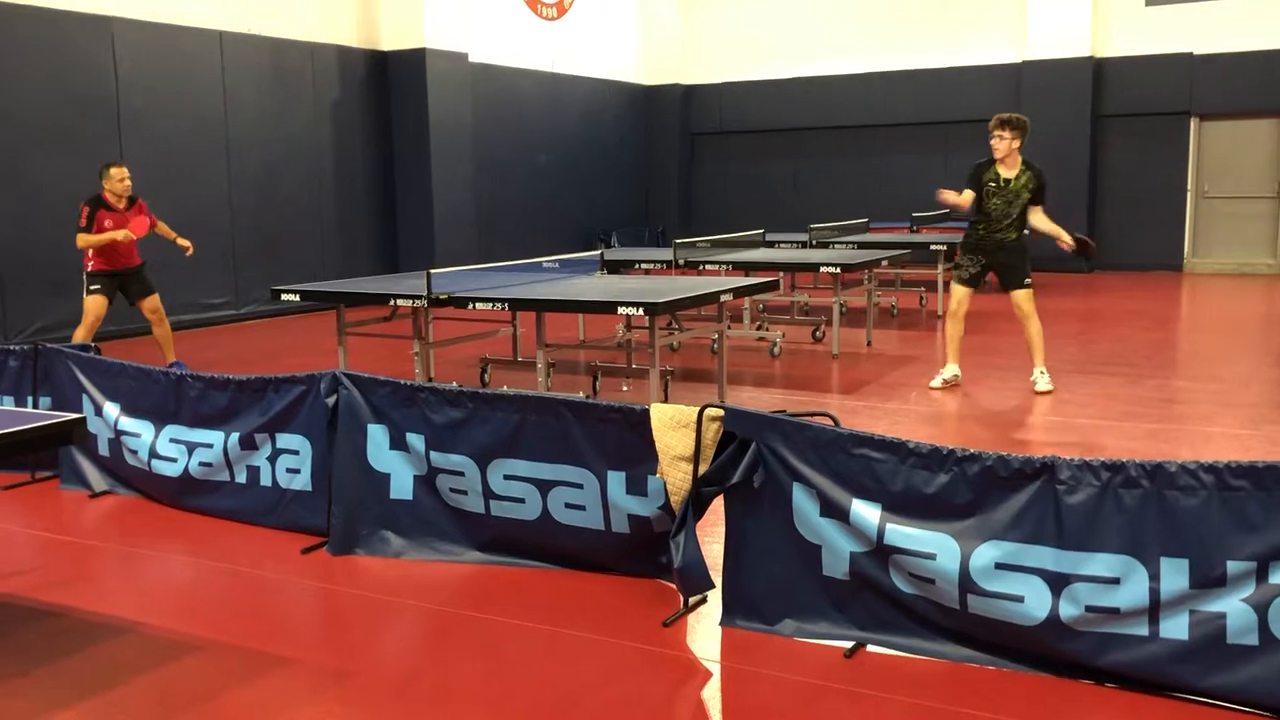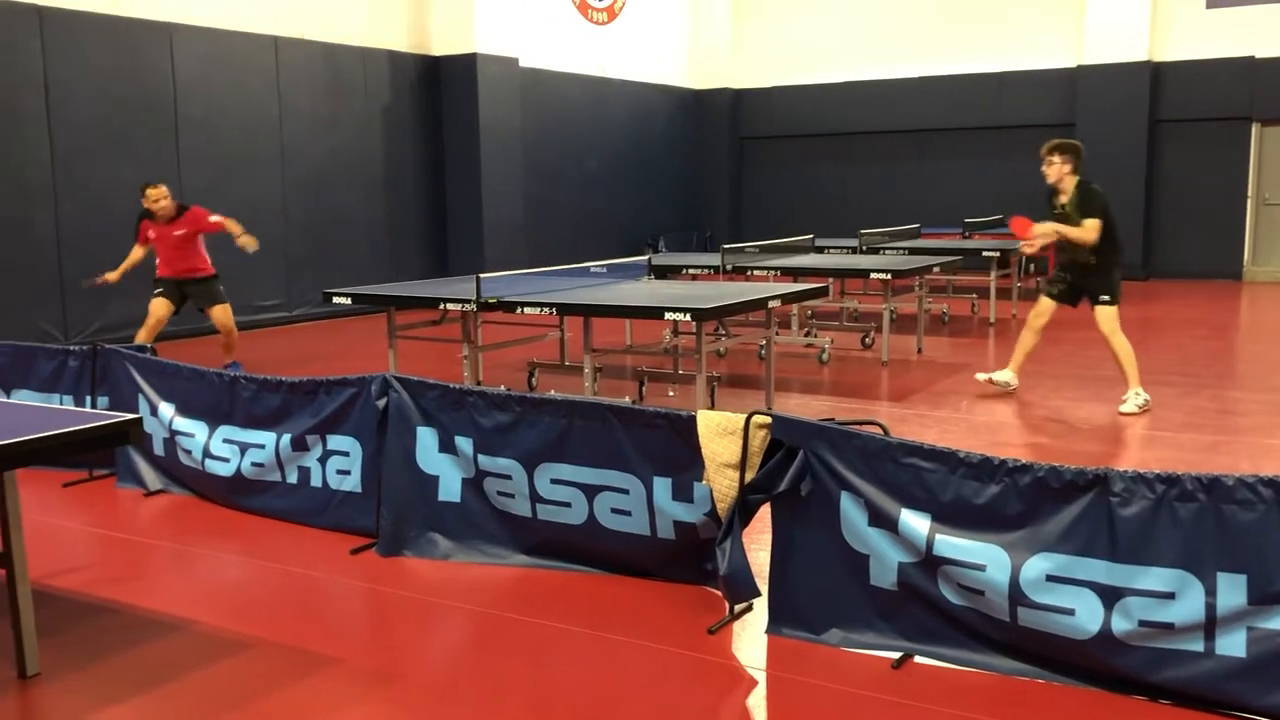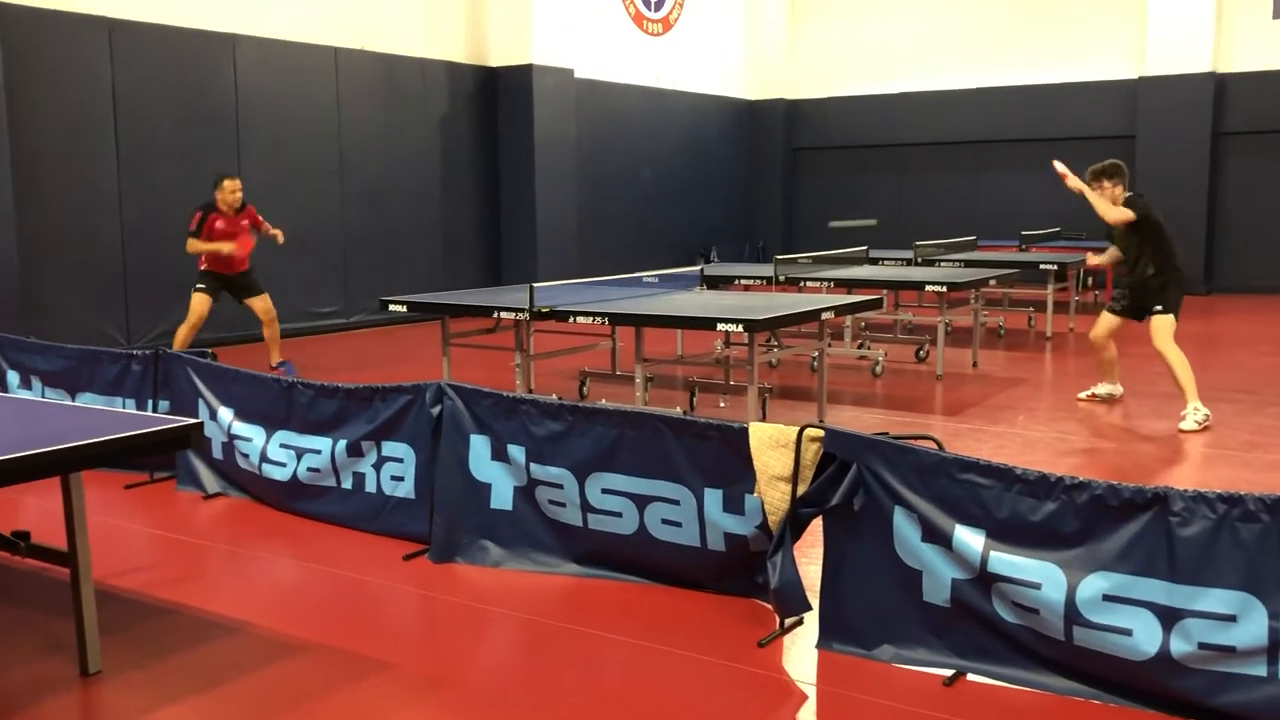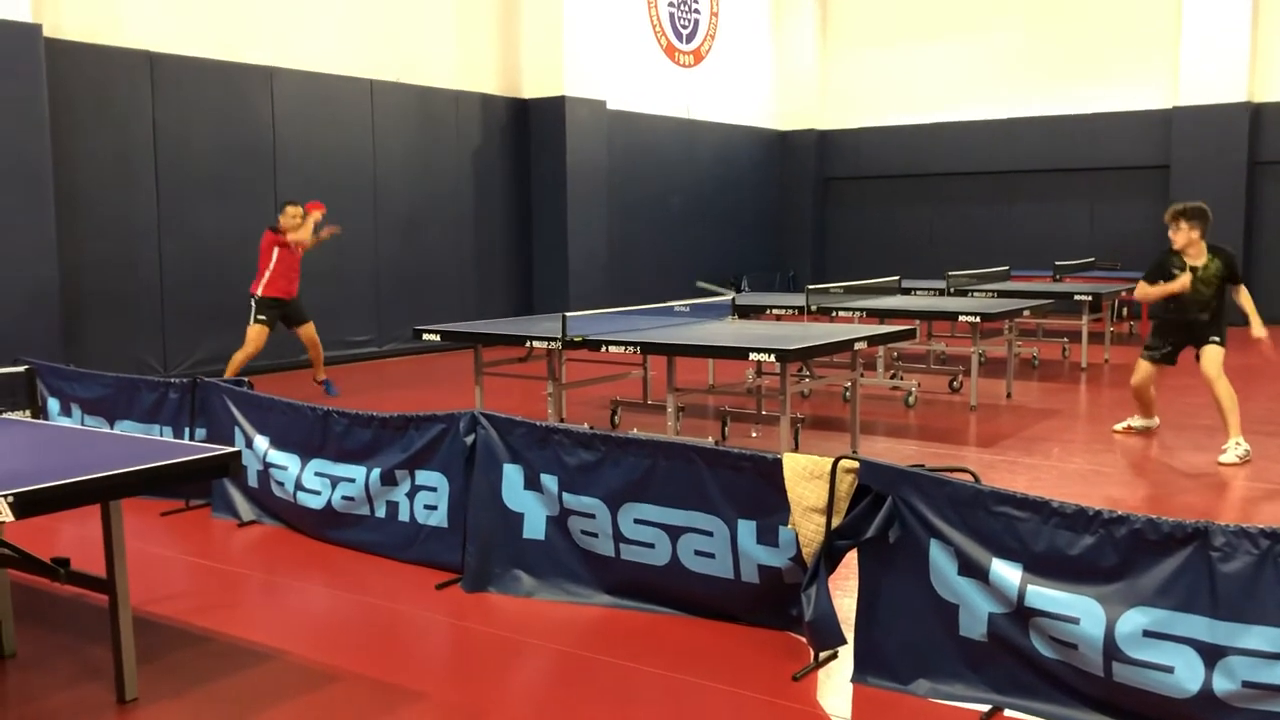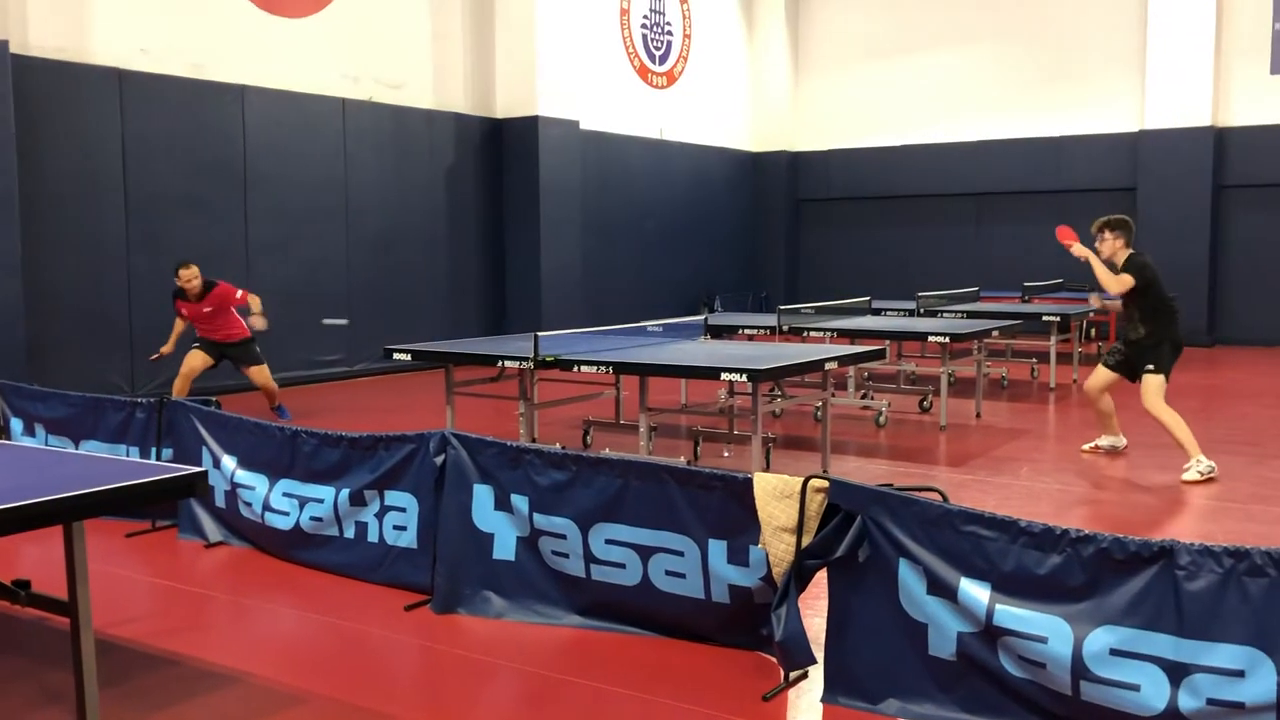
dt=0.7s
person 1, frame 1
left shoulder: (1033, 176)
right shoulder: (981, 170)
left elbow: (1035, 216)
right elbow: (966, 204)
left wrist: (1059, 233)
right wrist: (953, 200)
left hip: (1011, 248)
right hip: (976, 245)
left knee: (1025, 310)
right knee: (955, 308)
left ankle: (1039, 372)
right ankle: (951, 370)
person 1, frame 2
left shoulder: (1090, 194)
right shoulder: (1054, 196)
left elbow: (1090, 236)
left wrist: (1057, 228)
right wrist: (1039, 242)
left hip: (1101, 267)
right hip: (1071, 264)
left knee: (1108, 328)
right knee: (1036, 318)
left ankle: (1137, 393)
right ankle: (1009, 375)
person 1, frame 3
left shoulder: (1138, 204)
right shoulder: (1118, 212)
left elbow: (1111, 217)
left wrist: (1083, 188)
right wrist: (1099, 259)
left hip: (1164, 282)
right hip: (1136, 282)
left knee: (1162, 342)
right knee: (1099, 335)
left ankle: (1196, 408)
right ankle: (1111, 386)
person 1, frame 4
left shoulder: (1223, 258)
right shoulder: (1168, 260)
left elbow: (1238, 289)
right elbow: (1140, 294)
left wrist: (1255, 320)
right wrist: (1172, 287)
left hip: (1208, 324)
right hip: (1171, 324)
left knee: (1212, 372)
right knee: (1138, 382)
left ankle: (1237, 443)
right ankle: (1146, 419)
person 1, frame 5
left shoulder: (1138, 264)
right shoulder: (1117, 267)
left elbow: (1116, 288)
left wrist: (1089, 256)
right wrist: (1101, 304)
left hip: (1160, 341)
right hip: (1134, 340)
left knee: (1152, 403)
right knee: (1093, 388)
left ankle: (1201, 462)
right ankle: (1113, 438)
person 2, frame 1
left shoulder: (136, 203)
right shoulder: (93, 207)
left elbow: (155, 225)
right elbow: (81, 242)
left wrist: (177, 238)
right wrist: (113, 234)
left hip: (132, 268)
right hip: (100, 271)
left knee: (157, 314)
right knee: (91, 319)
left ankle: (172, 363)
person 2, frame 2
left shoulder: (191, 213)
right shoulder: (145, 221)
left elbow: (226, 223)
right elbow: (140, 249)
left wrist: (241, 236)
right wrist: (118, 272)
left hip: (202, 277)
right hip: (169, 279)
left knee: (227, 326)
right knee: (153, 322)
left ankle: (231, 363)
person 2, frame 3
left shoulder: (245, 210)
right shoulder: (204, 213)
left elbow: (262, 226)
right elbow: (191, 246)
left wrist: (273, 231)
right wrist: (221, 247)
left hip: (240, 273)
right hip: (212, 273)
left knee: (269, 315)
right knee: (195, 318)
left ankle: (278, 364)
person 2, frame 4
left shoulder: (296, 239)
right shoulder: (273, 234)
left elbow: (304, 244)
right elbow: (302, 238)
left wrist: (320, 235)
right wrist: (312, 219)
left hip: (289, 300)
right hip: (266, 299)
left knee: (313, 342)
right knee: (252, 348)
left ankle: (321, 378)
person 2, frame 5
left shoulder: (218, 290)
right shoulder: (178, 297)
left elbow: (252, 298)
left wrist: (256, 315)
right wrist: (171, 344)
left hip: (239, 340)
right hip: (208, 341)
left knee: (265, 383)
right knee: (186, 372)
left ankle: (276, 406)
